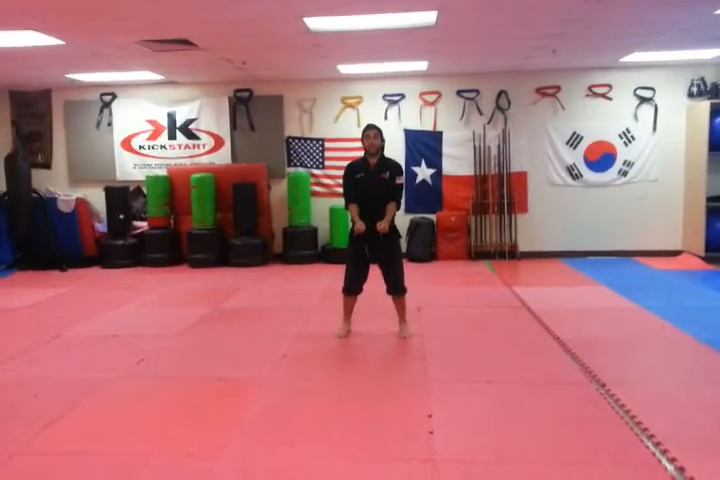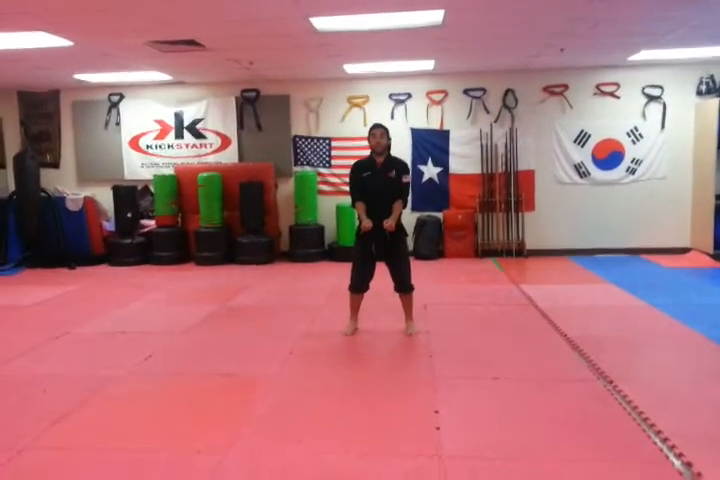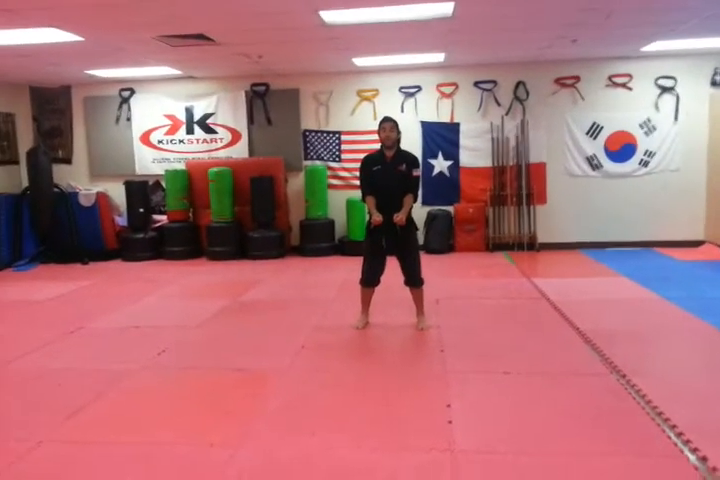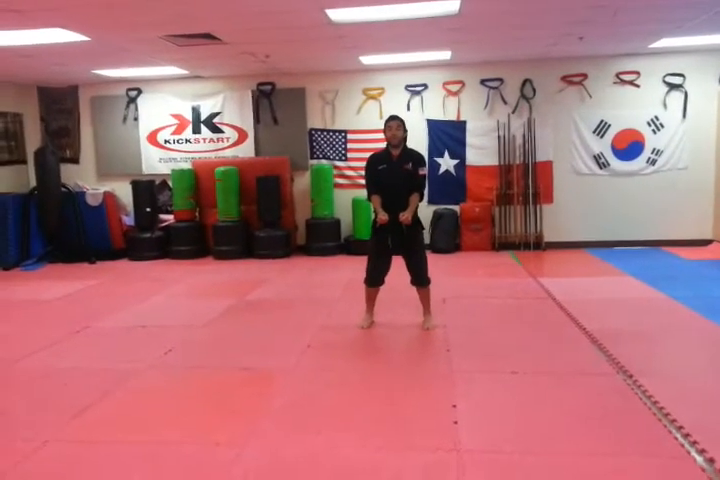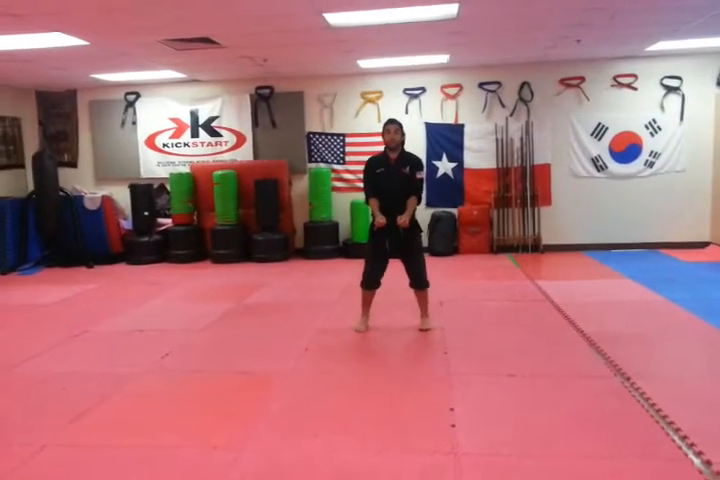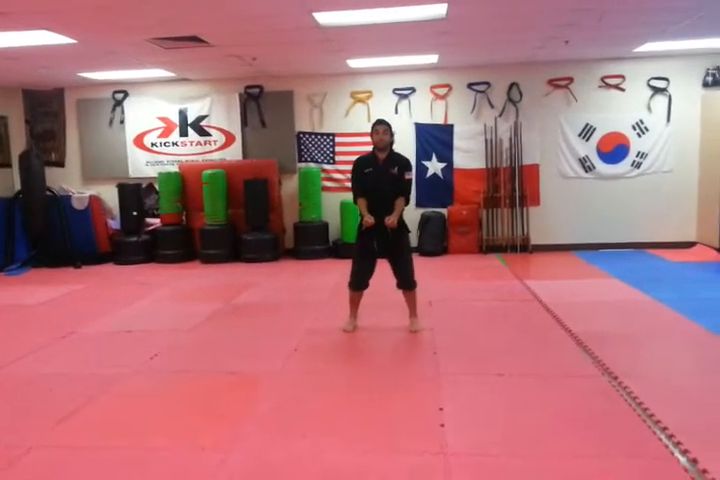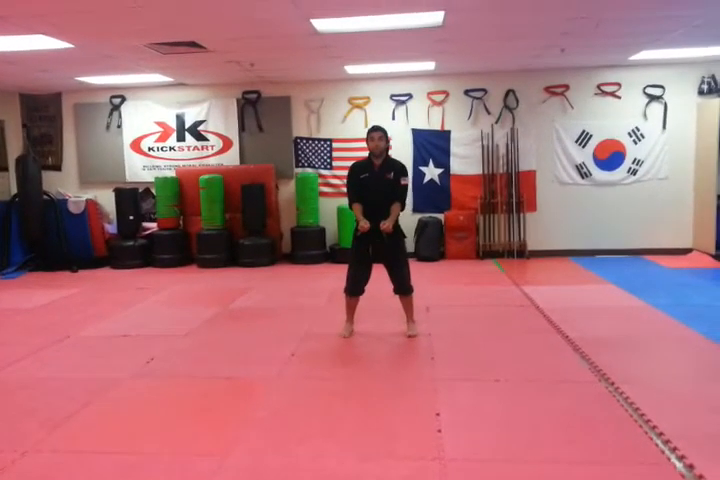
dt=0.2s
person 1, frame 1
left shoulder: (393, 168)
right shoulder: (352, 168)
left elbow: (395, 199)
right elbow: (350, 200)
left wrist: (387, 220)
right wrist: (357, 220)
left hip: (386, 230)
right hip: (361, 230)
left knee: (396, 279)
right knee: (352, 280)
left ankle: (403, 323)
right ankle: (346, 322)
person 1, frame 2
left shoulder: (400, 166)
right shoulder: (359, 167)
left elbow: (401, 198)
right elbow: (357, 198)
left wrist: (393, 218)
right wrist: (364, 218)
left hip: (392, 228)
right hip: (367, 228)
left knee: (403, 277)
right knee: (359, 277)
left ankle: (409, 320)
right ankle: (353, 320)
person 1, frame 3
left shoulder: (410, 160)
right shoulder: (369, 161)
left elbow: (412, 192)
right elbow: (367, 192)
left wrist: (404, 212)
right wrist: (374, 212)
left hip: (403, 222)
right hip: (377, 222)
left knee: (413, 271)
right knee: (370, 271)
left ankle: (420, 315)
right ankle: (364, 314)
person 1, frame 4
left shoulder: (416, 158)
right shoulder: (375, 160)
left elbow: (418, 190)
right elbow: (373, 191)
left wrist: (409, 211)
right wrist: (379, 211)
left hip: (409, 221)
right hip: (383, 221)
left knee: (419, 270)
right knee: (374, 271)
left ankle: (427, 315)
right ankle: (369, 314)
person 1, frame 5
left shoulder: (414, 162)
right shoulder: (373, 163)
left elbow: (415, 194)
right elbow: (370, 194)
left wrist: (407, 215)
right wrist: (377, 214)
left hip: (406, 224)
right hip: (381, 224)
left knee: (418, 273)
right knee: (370, 273)
left ankle: (425, 317)
right ankle: (364, 317)
person 1, frame 6
left shoulder: (402, 163)
right shoulder: (361, 163)
left elbow: (403, 195)
right elbow: (359, 194)
left wrist: (395, 215)
right wrist: (365, 214)
left hip: (394, 224)
right hip: (368, 225)
left knee: (406, 274)
right knee: (358, 274)
left ankle: (413, 317)
right ankle: (352, 317)
person 1, frame 7
left shoulder: (398, 168)
right shoulder: (356, 169)
left elbow: (399, 200)
right elbow: (354, 199)
left wrist: (390, 220)
right wrist: (360, 219)
left hip: (390, 230)
right hip: (364, 230)
left knee: (402, 279)
right knee: (354, 280)
left ankle: (410, 322)
right ankle: (349, 323)
